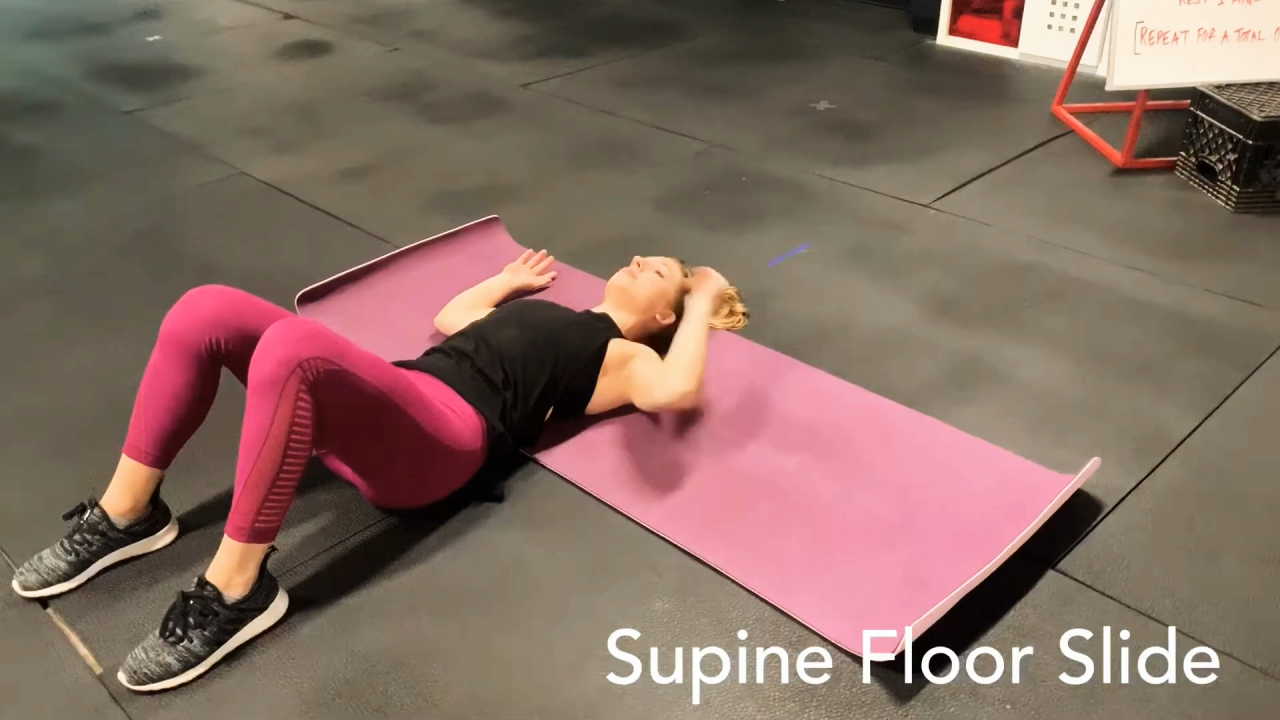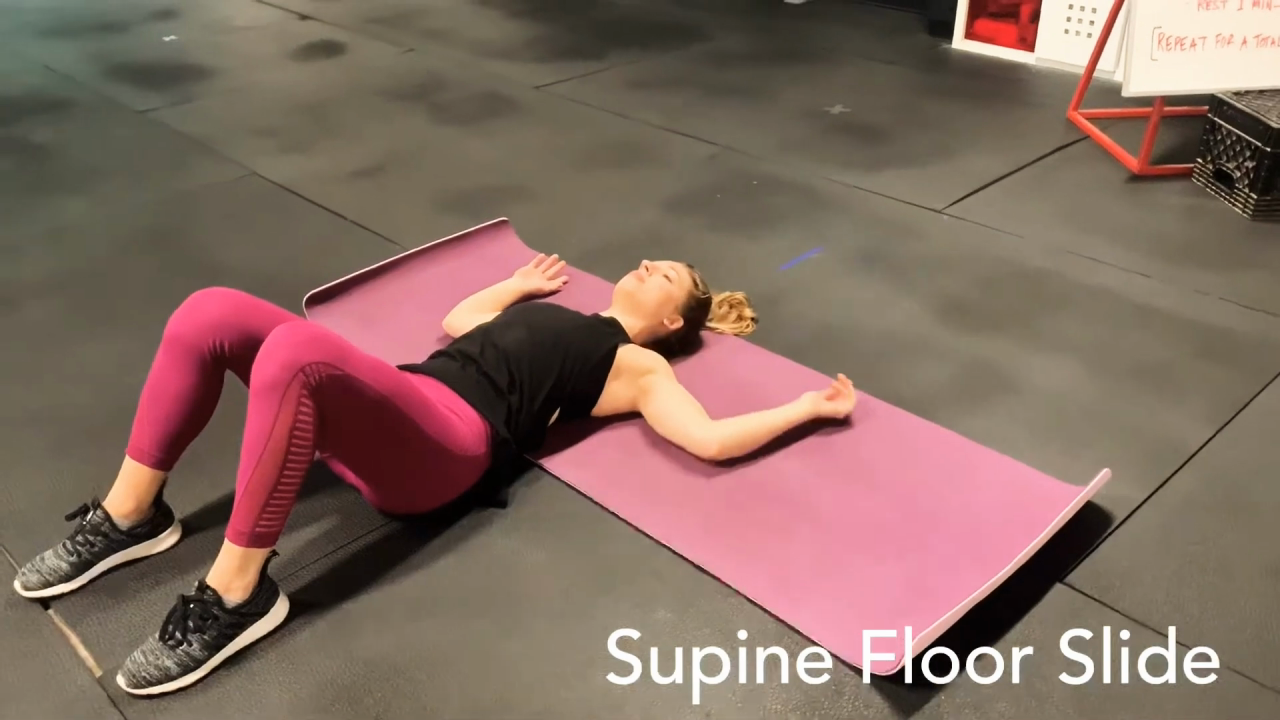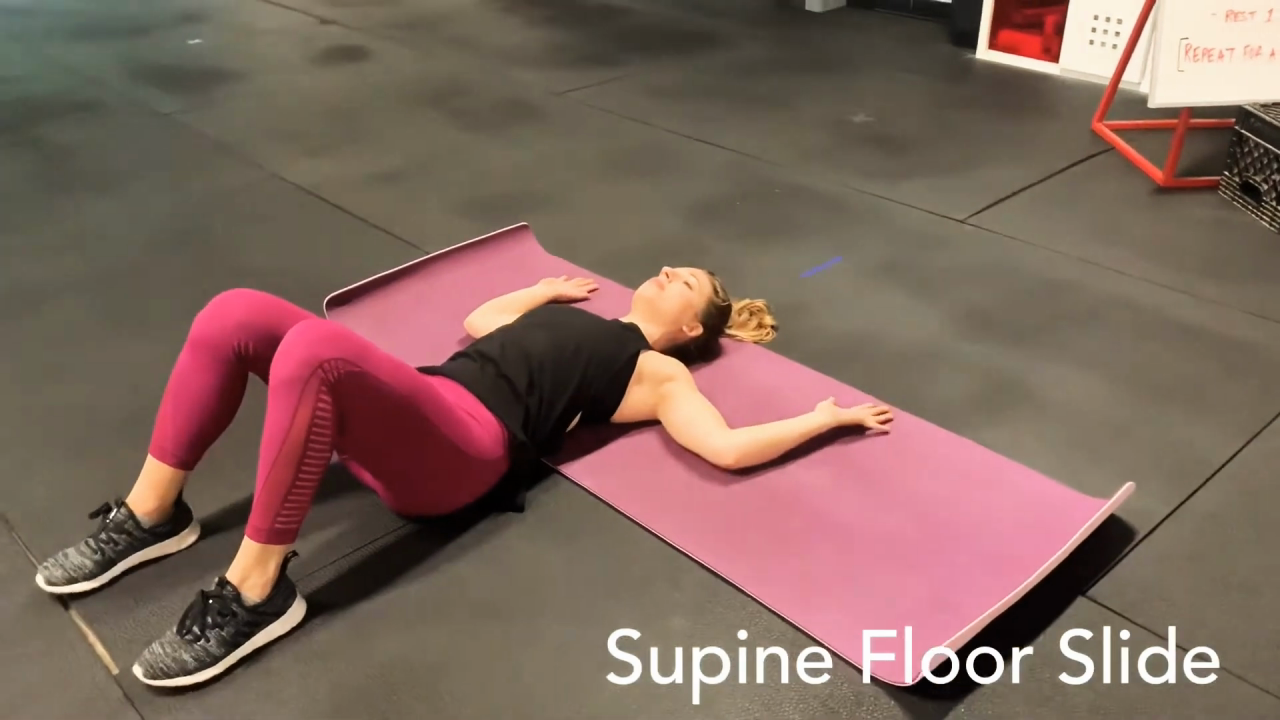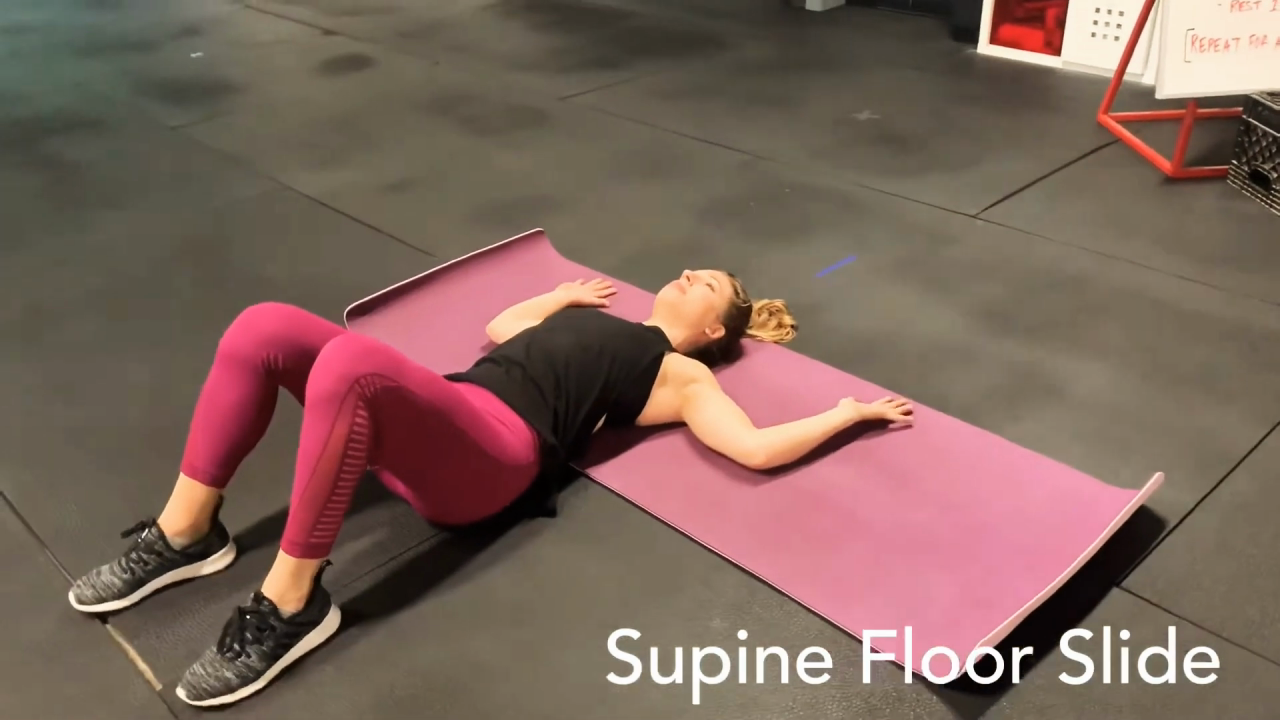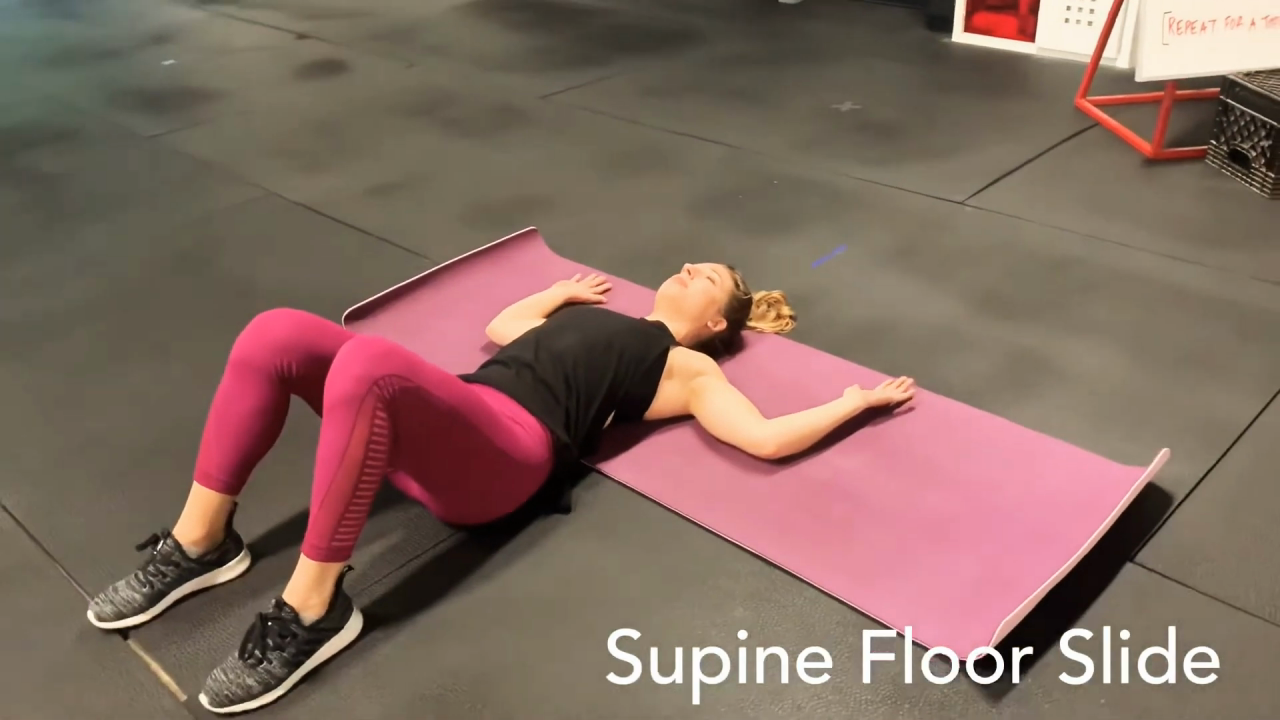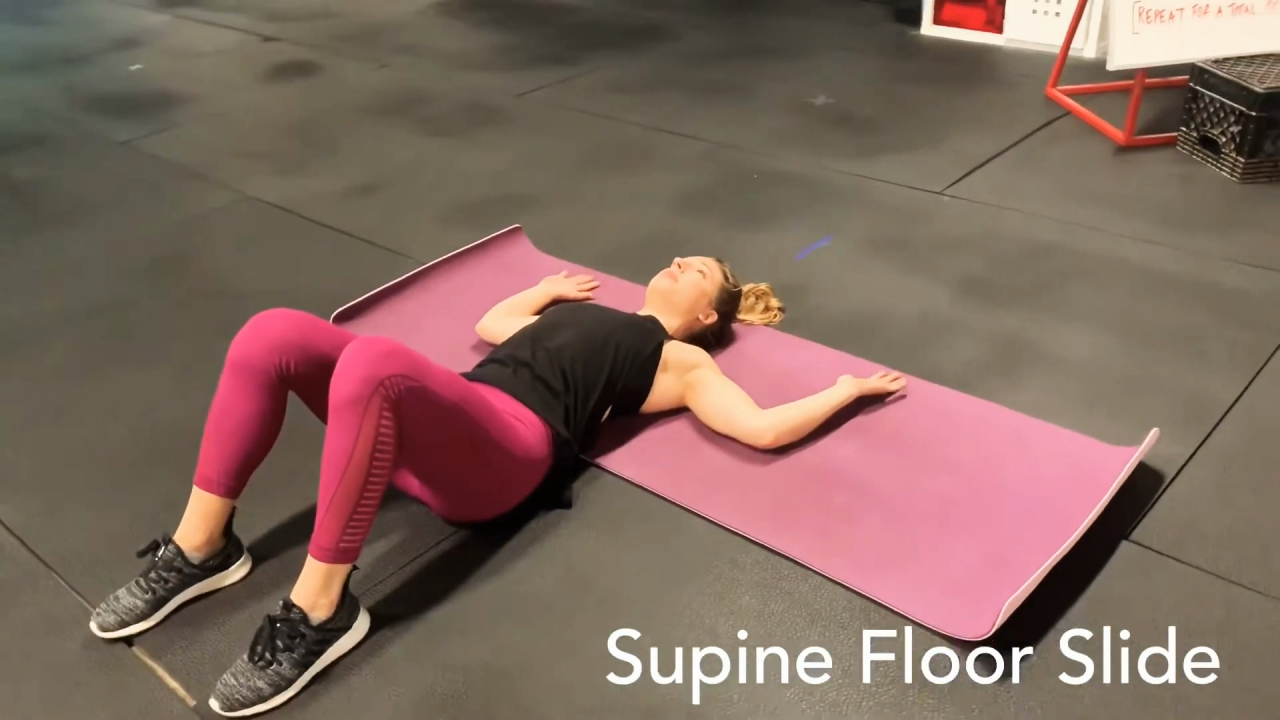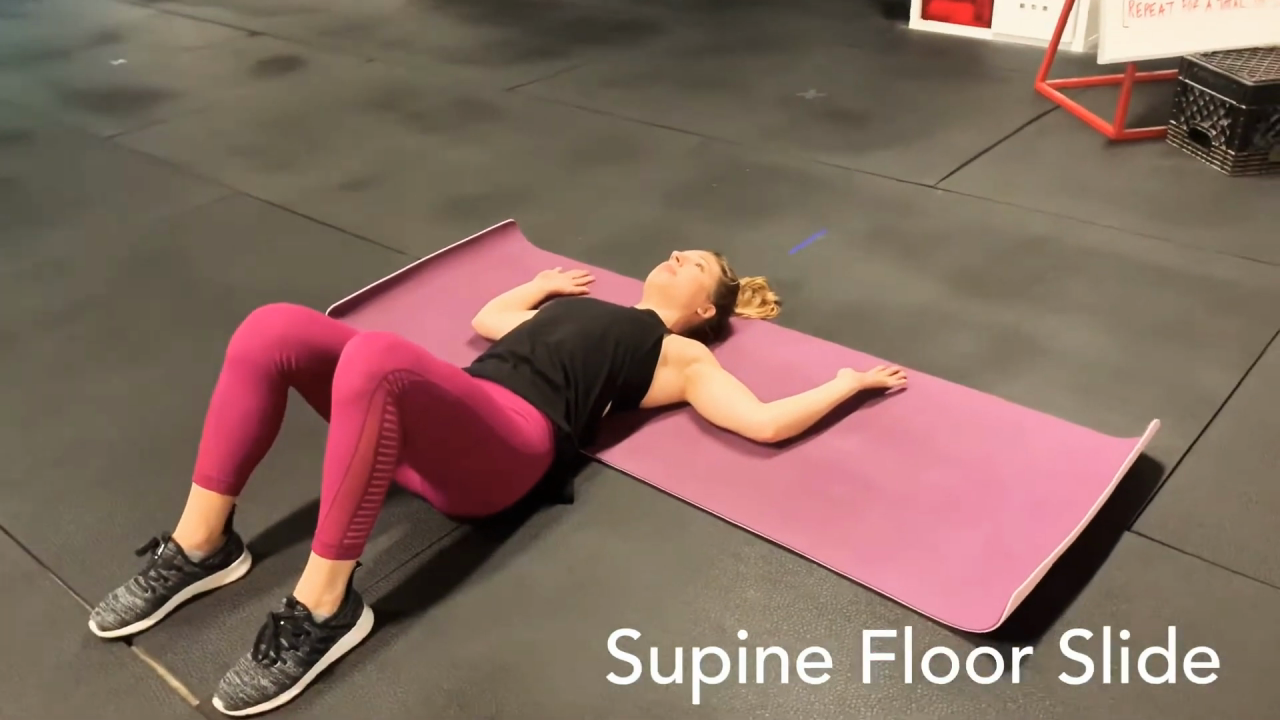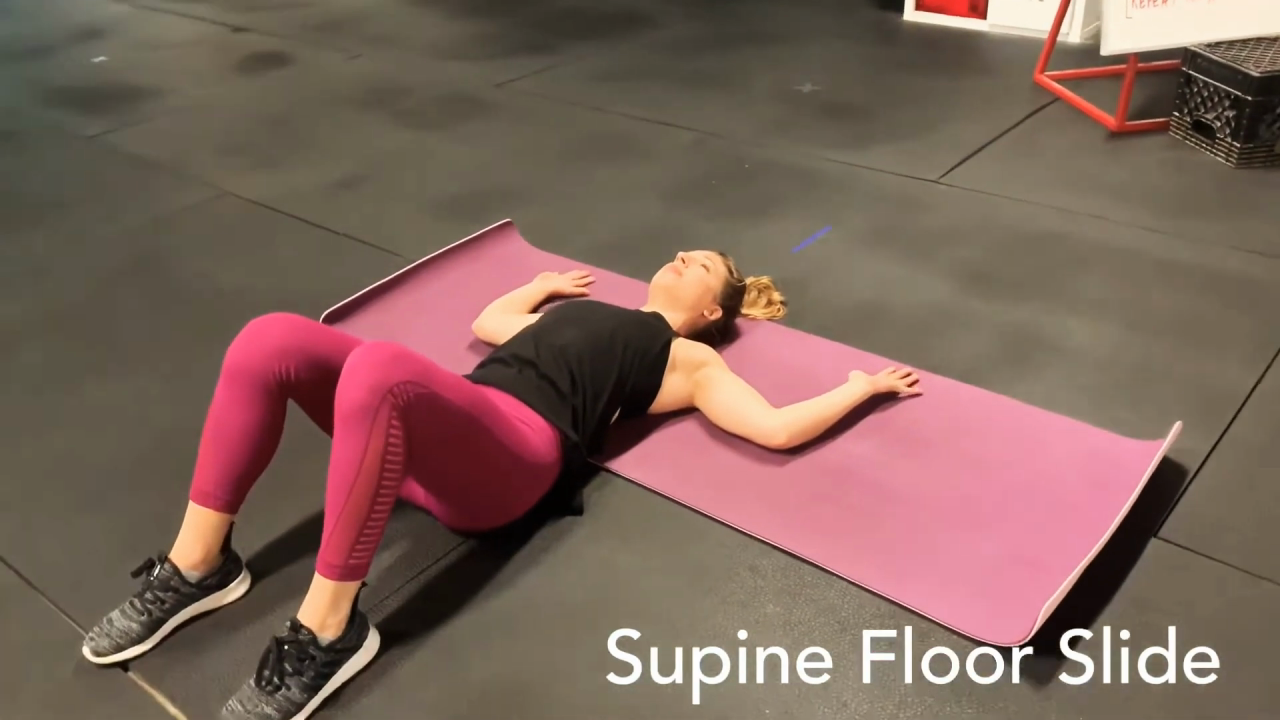
dt=0.5s
person 1, frame 1
left shoulder: (625, 357)
right shoulder: (547, 310)
left elbow: (674, 389)
right elbow: (448, 318)
left wrist: (707, 304)
right wrist: (509, 279)
left hip: (443, 439)
right hip: (391, 401)
left knee: (291, 349)
right knee: (207, 311)
left ankle: (236, 589)
right ankle: (128, 513)
person 1, frame 2
left shoulder: (637, 364)
right shoulder: (553, 312)
left elbow: (710, 436)
right elbow: (458, 321)
left wrist: (808, 404)
right wrist: (517, 286)
left hip: (445, 441)
right hip: (392, 404)
left knee: (294, 351)
right knee: (212, 314)
left ankle: (237, 591)
right ankle: (131, 514)
person 1, frame 3
left shoulder: (658, 373)
right shoulder: (582, 319)
left elbow: (727, 447)
right elbow: (478, 322)
left wrist: (827, 416)
right wrist: (546, 288)
left hip: (466, 444)
right hip: (412, 410)
left knee: (311, 347)
right knee: (234, 314)
left ankle: (255, 591)
right ankle: (151, 514)
person 1, frame 4
left shoulder: (680, 371)
right shoulder: (597, 320)
left elbow: (756, 446)
right elbow: (500, 326)
left wrist: (850, 410)
right wrist: (562, 294)
left hip: (492, 451)
right hip: (434, 417)
left knee: (348, 361)
right knee: (264, 328)
left ankle: (291, 602)
right ankle: (185, 532)
person 1, frame 5
left shoulder: (687, 368)
right shoulder: (591, 315)
left elbow: (766, 437)
right elbow: (500, 326)
left wrist: (857, 401)
right wrist: (563, 289)
left hip: (507, 451)
right hip: (442, 426)
left knee: (366, 362)
right knee: (275, 335)
left ankle: (312, 607)
right ankle: (201, 541)
person 1, frame 6
left shoulder: (680, 361)
right shoulder: (584, 312)
left elbow: (763, 428)
right elbow: (491, 324)
left wrist: (849, 388)
right wrist: (550, 288)
left hip: (507, 445)
right hip: (441, 418)
left knee: (371, 362)
right knee: (272, 335)
left ankle: (320, 609)
right ankle: (200, 548)
person 1, frame 7
left shoulder: (681, 354)
right shoulder: (583, 307)
left elbow: (763, 420)
right elbow: (487, 318)
left wrist: (849, 381)
right wrist: (547, 281)
left hip: (508, 442)
right hip: (438, 420)
left knee: (374, 354)
right knee: (272, 330)
left ankle: (324, 605)
right ankle: (201, 545)
person 1, frame 8
left shoulder: (688, 358)
right shoulder: (580, 309)
left elbow: (777, 427)
right elbow: (489, 321)
left wrist: (861, 386)
right wrist: (544, 283)
left hip: (515, 450)
right hip: (438, 430)
left knee: (378, 368)
right knee: (270, 341)
left ankle: (328, 628)
right ankle: (198, 565)
